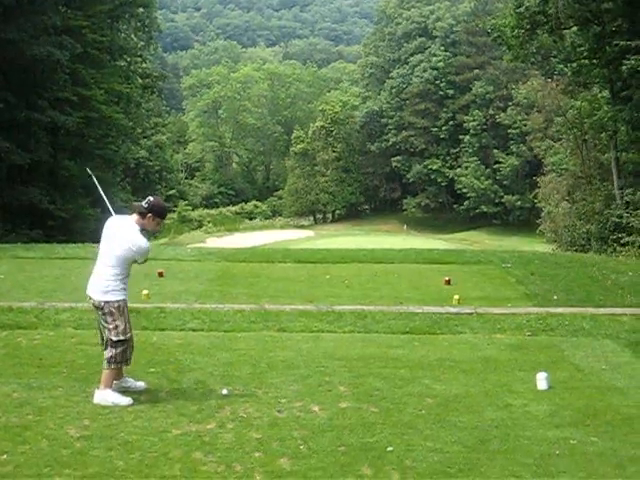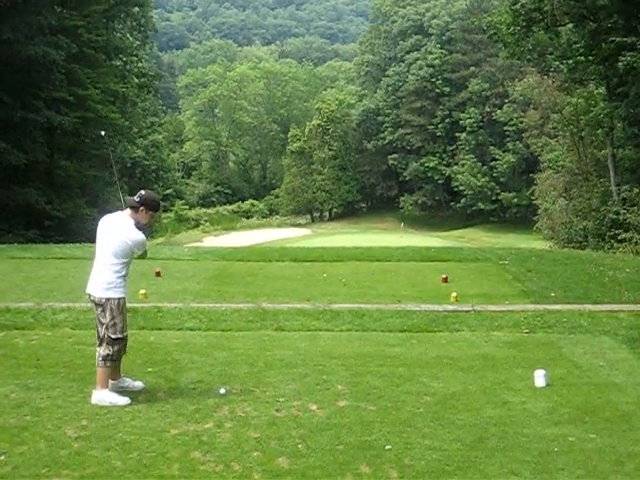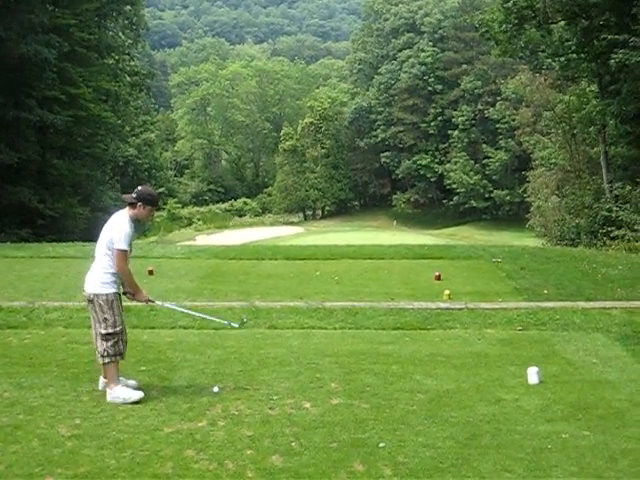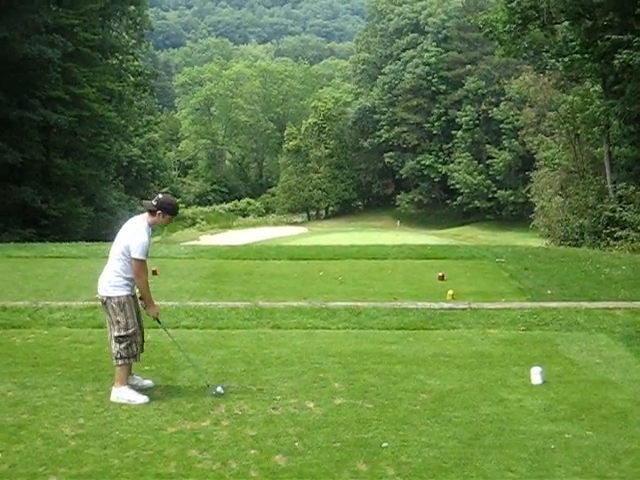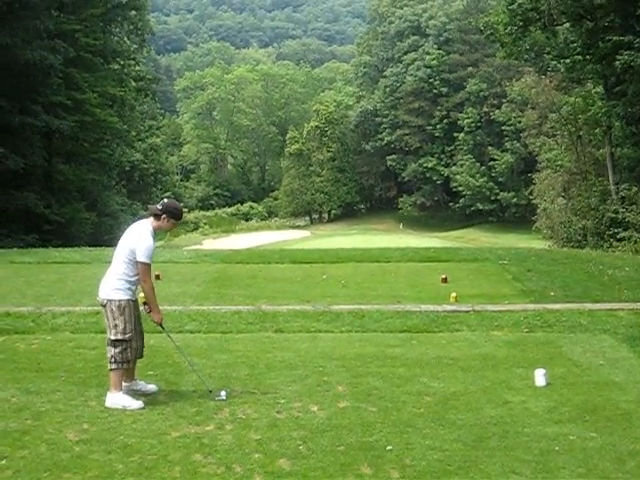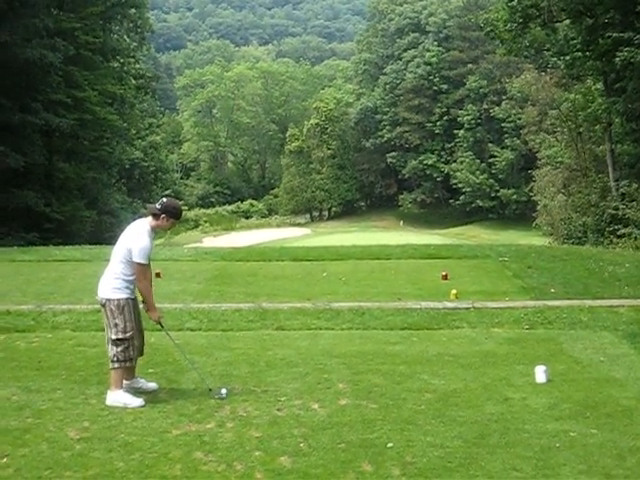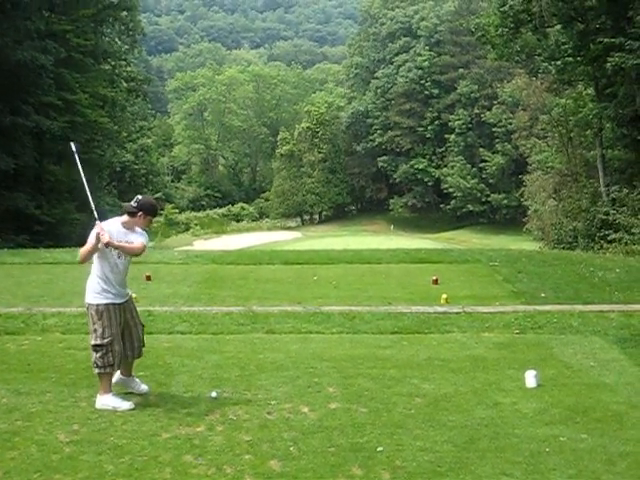
dt=0.7s
person 1, frame 1
left shoulder: (115, 220)
right shoulder: (140, 243)
right elbow: (142, 260)
left hip: (100, 289)
right hip: (110, 295)
left knee: (117, 338)
right knee: (120, 340)
left ankle: (118, 379)
right ankle: (104, 391)
person 1, frame 2
left shoulder: (107, 219)
right shoulder: (136, 236)
right elbow: (141, 257)
left hip: (99, 287)
right hip: (110, 292)
left knee: (116, 336)
right knee: (110, 339)
left ankle: (116, 379)
right ankle: (101, 391)
person 1, frame 3
left shoulder: (122, 219)
right shoulder: (123, 227)
right elbow: (121, 267)
left wrist: (127, 288)
right wrist: (138, 291)
left hip: (105, 286)
right hip: (102, 288)
left knee: (111, 334)
right knee: (111, 335)
left ankle: (108, 377)
right ankle: (114, 388)
person 1, frame 4
left shoulder: (138, 222)
right shoulder: (140, 236)
right elbow: (140, 275)
left wrist: (144, 296)
right wrist: (150, 304)
left hip: (121, 287)
right hip: (115, 290)
left knee: (133, 333)
right knee: (125, 336)
left ankle: (127, 377)
right ankle: (119, 388)
person 1, frame 5
left shoulder: (141, 226)
right shoulder: (146, 240)
right elbow: (145, 280)
left wrist: (149, 302)
right wrist: (155, 310)
left hip: (123, 292)
right hip: (117, 294)
left knee: (134, 339)
right knee: (121, 342)
left ankle: (129, 381)
right ankle: (115, 393)
person 1, frame 6
left shoulder: (143, 227)
right shoulder: (141, 239)
left elbow: (146, 270)
right elbow: (140, 278)
left wrist: (150, 301)
right wrist: (152, 308)
left hip: (124, 291)
right hip: (116, 292)
left knee: (134, 337)
right knee: (123, 339)
left ankle: (130, 379)
right ankle: (115, 392)
person 1, frame 7
left shoulder: (140, 234)
right shoulder: (105, 227)
left elbow: (137, 250)
right elbow: (81, 258)
left wrist: (113, 244)
right wrist: (96, 242)
left hip: (122, 295)
right hip: (100, 298)
left knee: (133, 337)
right knee: (107, 345)
left ankle: (125, 376)
right ankle: (104, 395)
